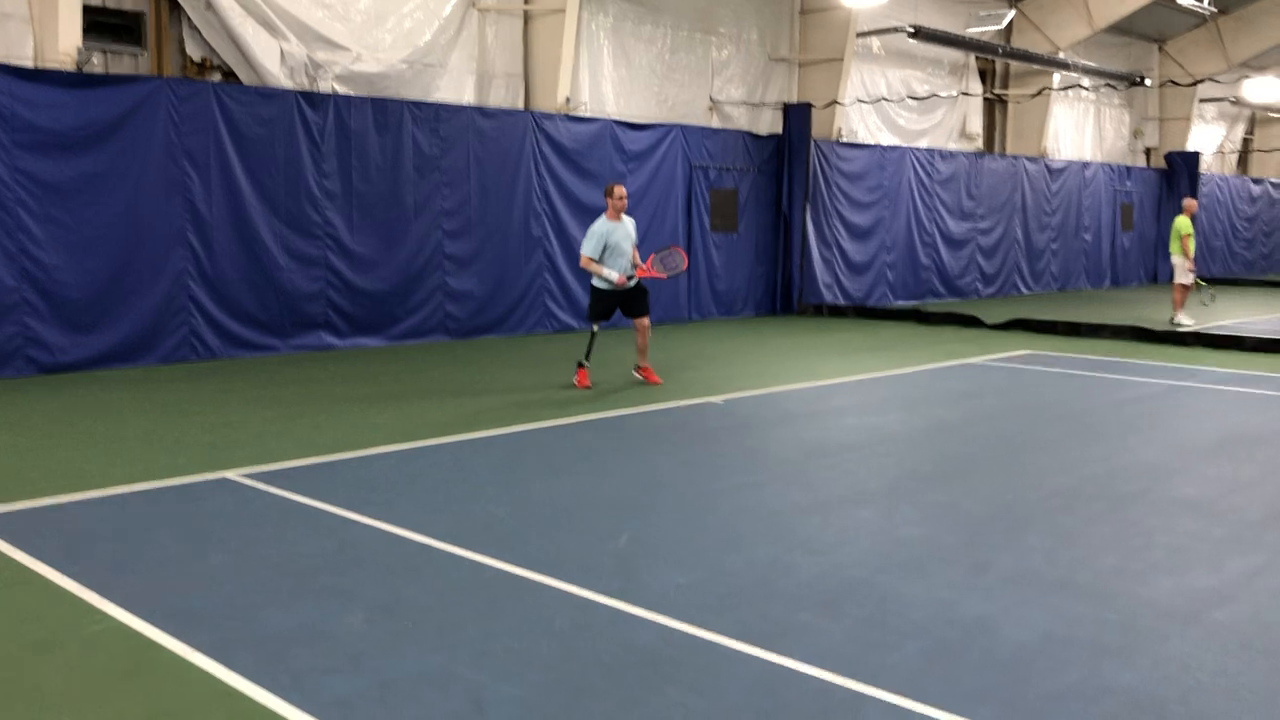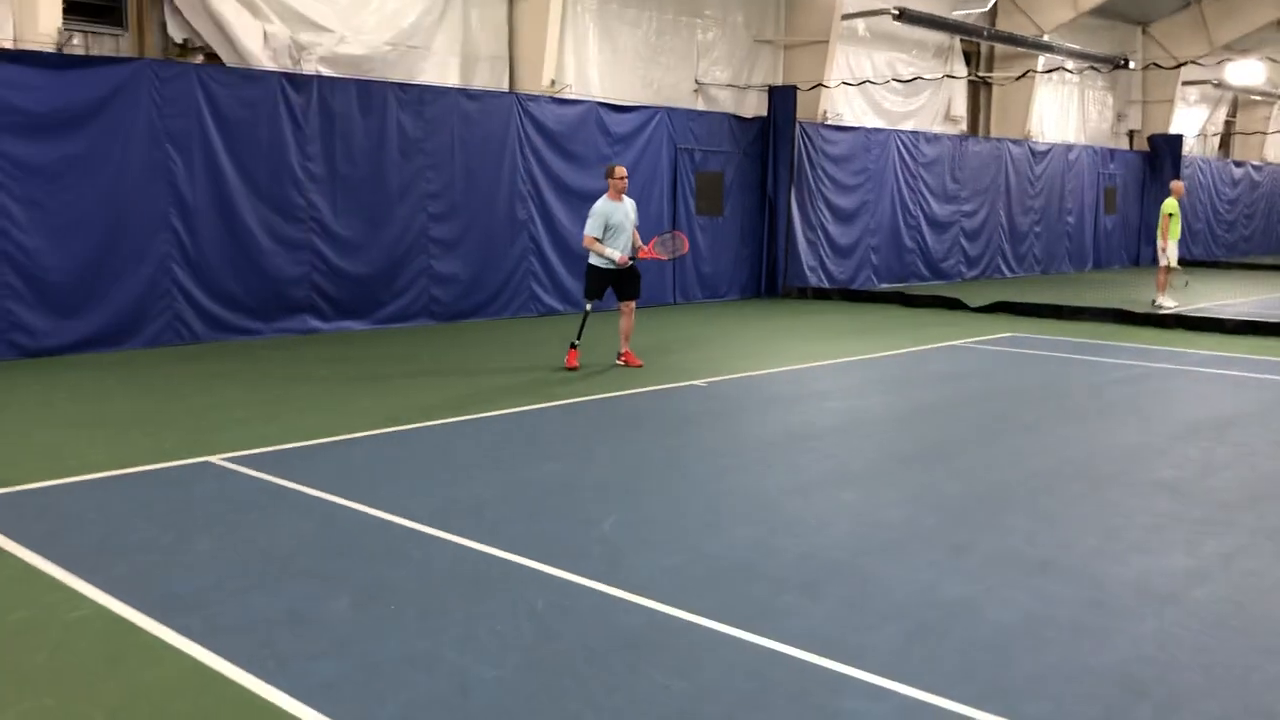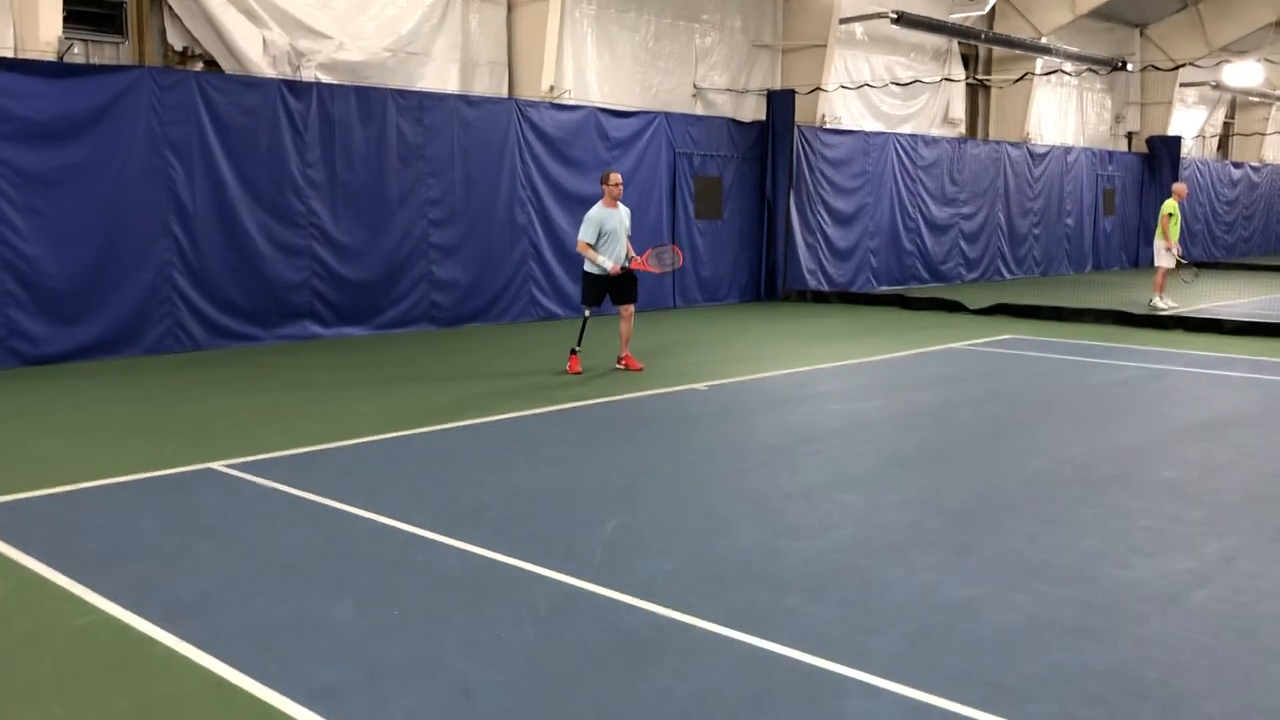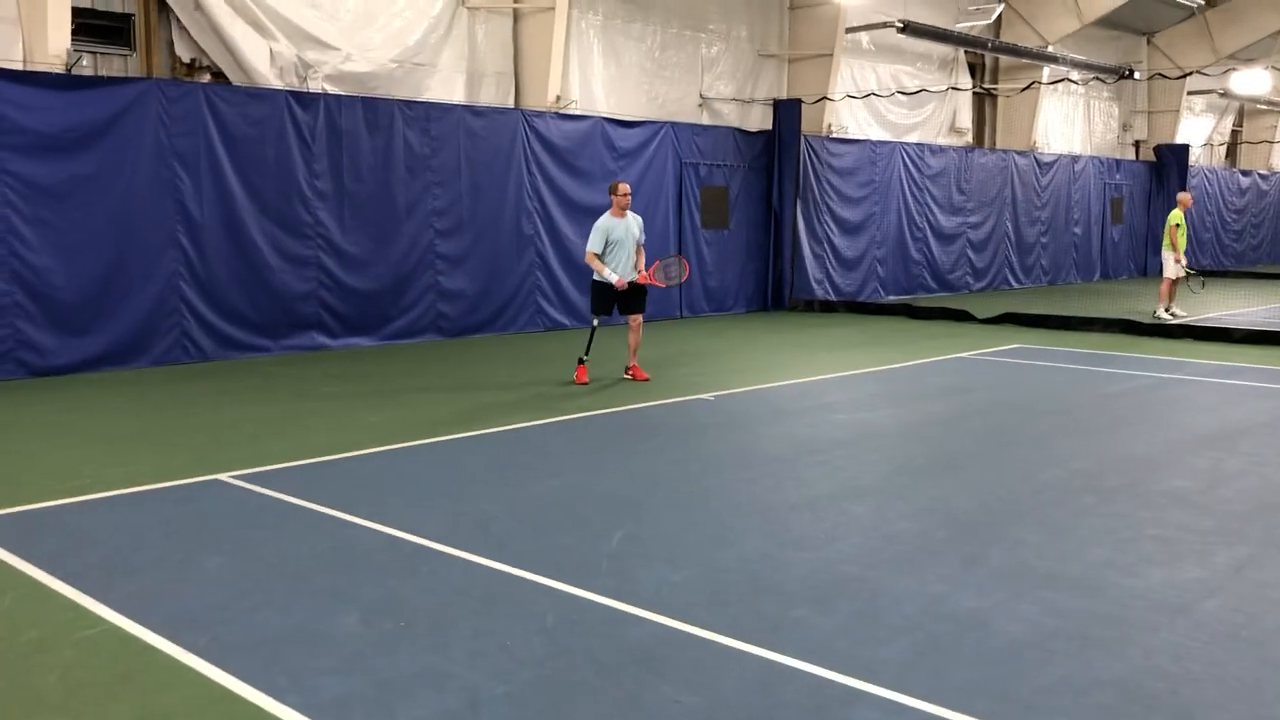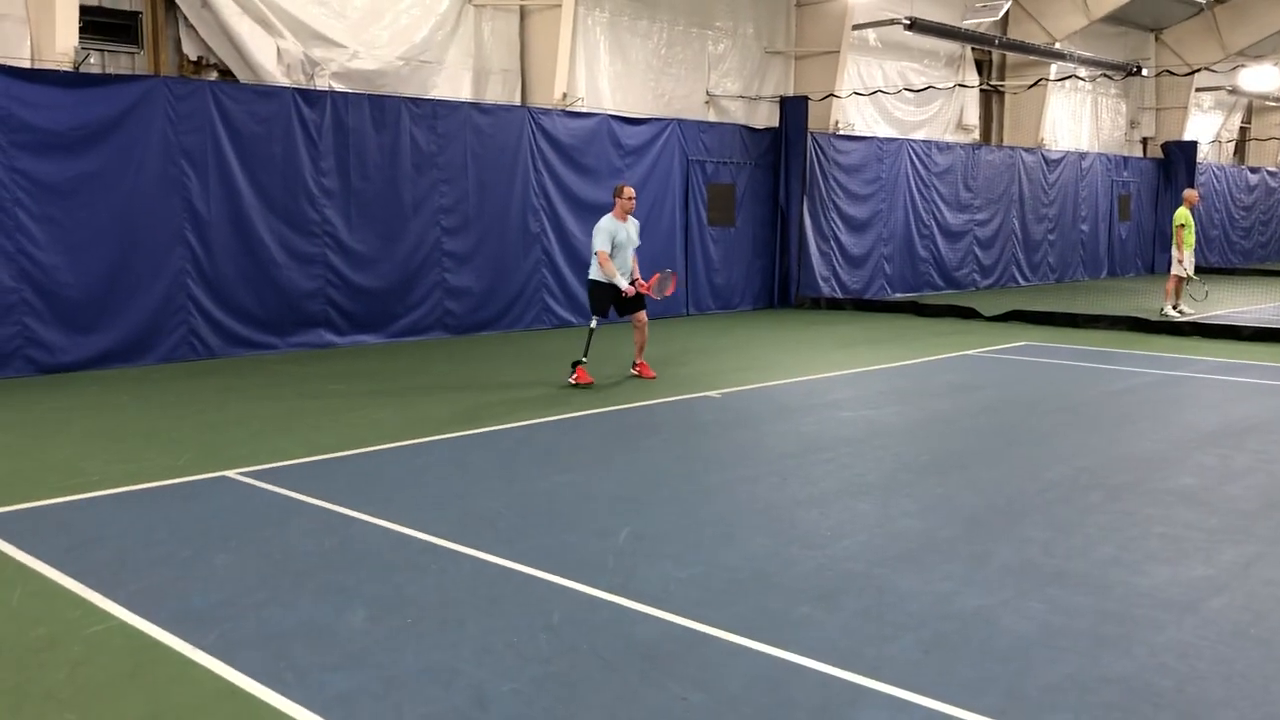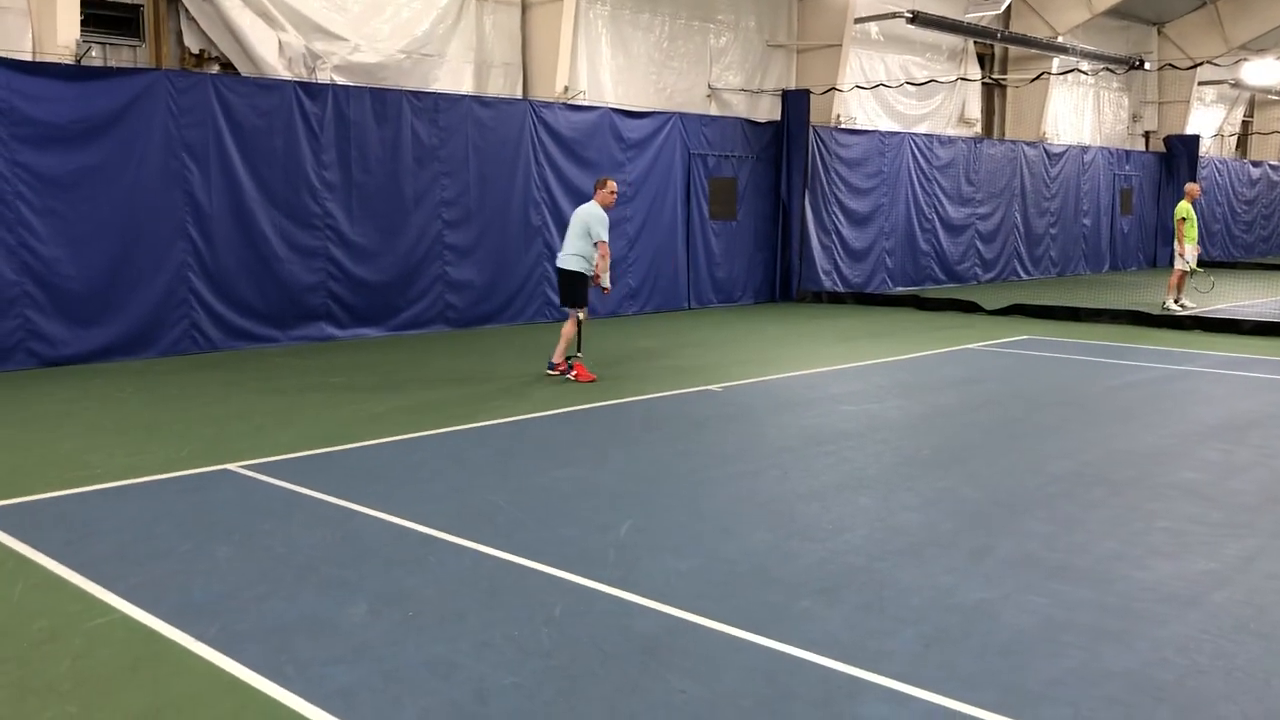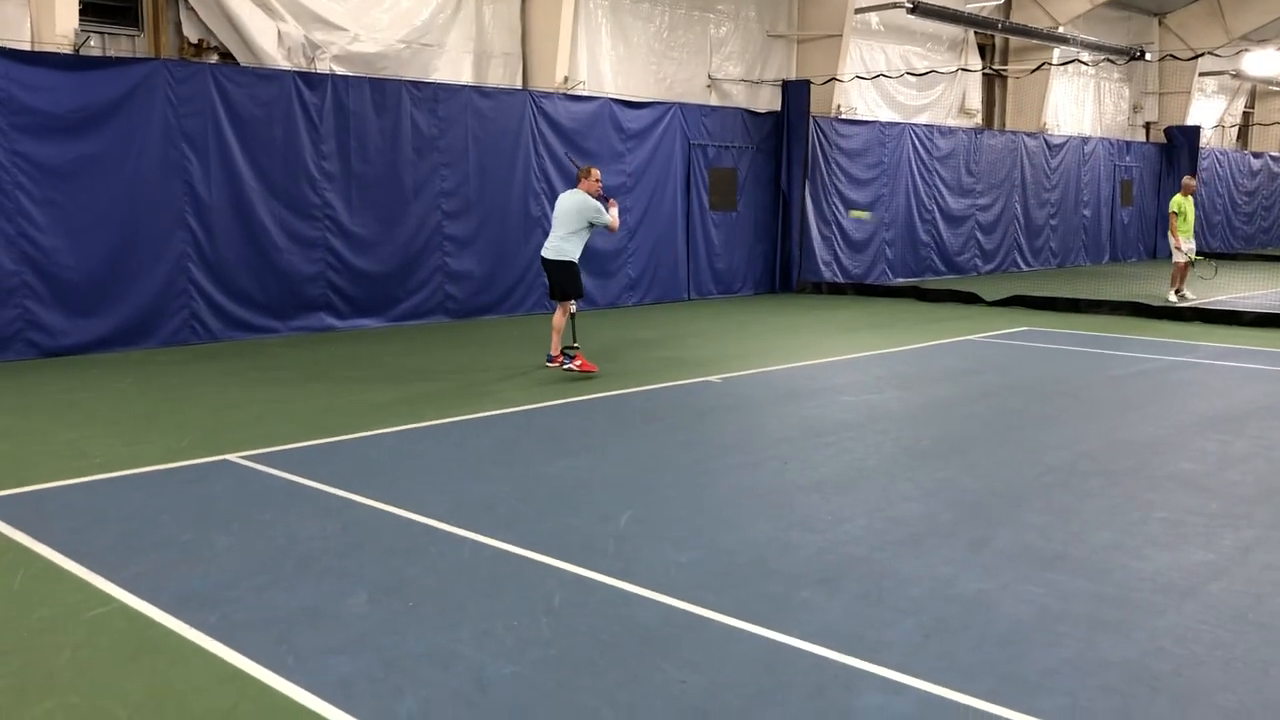
dt=0.4s
person 1, frame 1
left shoulder: (630, 222)
right shoulder: (599, 229)
right elbow: (585, 262)
left wrist: (638, 264)
right wrist: (612, 276)
left hip: (630, 284)
right hip: (605, 288)
left knee: (643, 324)
right knee: (595, 329)
left ankle: (642, 367)
right ankle: (582, 370)
person 1, frame 2
left shoulder: (630, 204)
right shoulder: (601, 209)
right elbow: (588, 242)
left wrist: (639, 245)
right wrist: (615, 255)
left hip: (626, 267)
right hip: (600, 266)
left knee: (628, 308)
right knee: (589, 308)
left ankle: (624, 353)
right ankle: (573, 350)
person 1, frame 3
left shoulder: (625, 211)
right shoulder: (595, 215)
right elbow: (582, 247)
left wrist: (632, 256)
right wrist: (607, 264)
left hip: (621, 272)
right hip: (596, 273)
left knee: (628, 311)
right knee: (587, 314)
left ankle: (624, 357)
right ankle: (574, 356)
person 1, frame 4
left shoulder: (636, 220)
right shoulder: (602, 225)
right elbow: (590, 258)
left wrist: (641, 270)
right wrist: (613, 277)
left hip: (631, 282)
right hip: (605, 282)
left knee: (636, 322)
right knee: (596, 323)
left ankle: (631, 366)
right ankle: (582, 366)
person 1, frame 5
left shoulder: (634, 224)
right shoulder: (605, 226)
right elbow: (603, 260)
left wrist: (636, 277)
right wrist: (623, 284)
left hip: (626, 282)
right hip: (601, 281)
left knee: (641, 321)
right knee: (595, 323)
left ankle: (639, 363)
right ankle: (578, 369)
person 1, frame 6
left shoulder: (586, 210)
right shoulder: (598, 215)
right elbow: (603, 252)
left wrist: (594, 271)
right wrist: (605, 280)
left hip: (573, 267)
right hip: (573, 269)
left knee: (576, 316)
right knee: (578, 316)
left ankle: (557, 361)
right ankle: (573, 365)
person 1, frame 7
left shoulder: (564, 196)
right shoulder: (592, 205)
right elbow: (613, 224)
right wrist: (614, 209)
left hip: (549, 255)
right hip: (563, 259)
left knee: (563, 306)
right knee: (568, 305)
left ankle: (554, 354)
right ankle: (571, 358)
